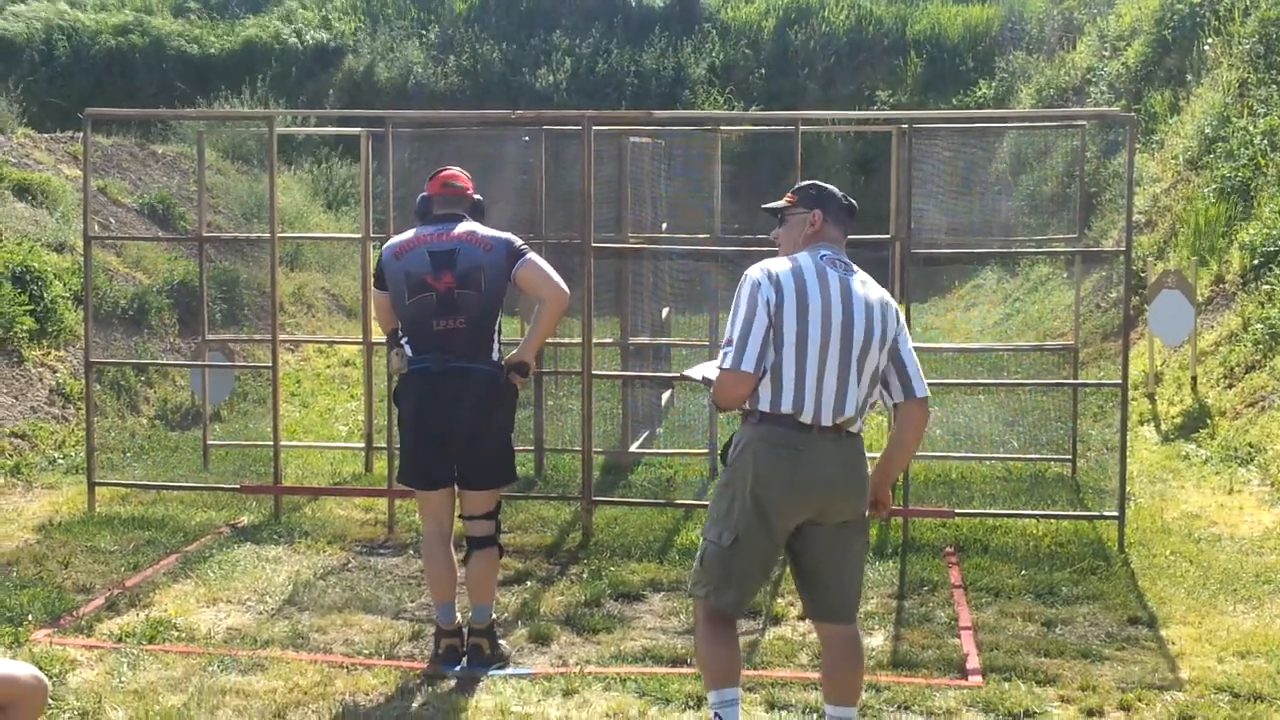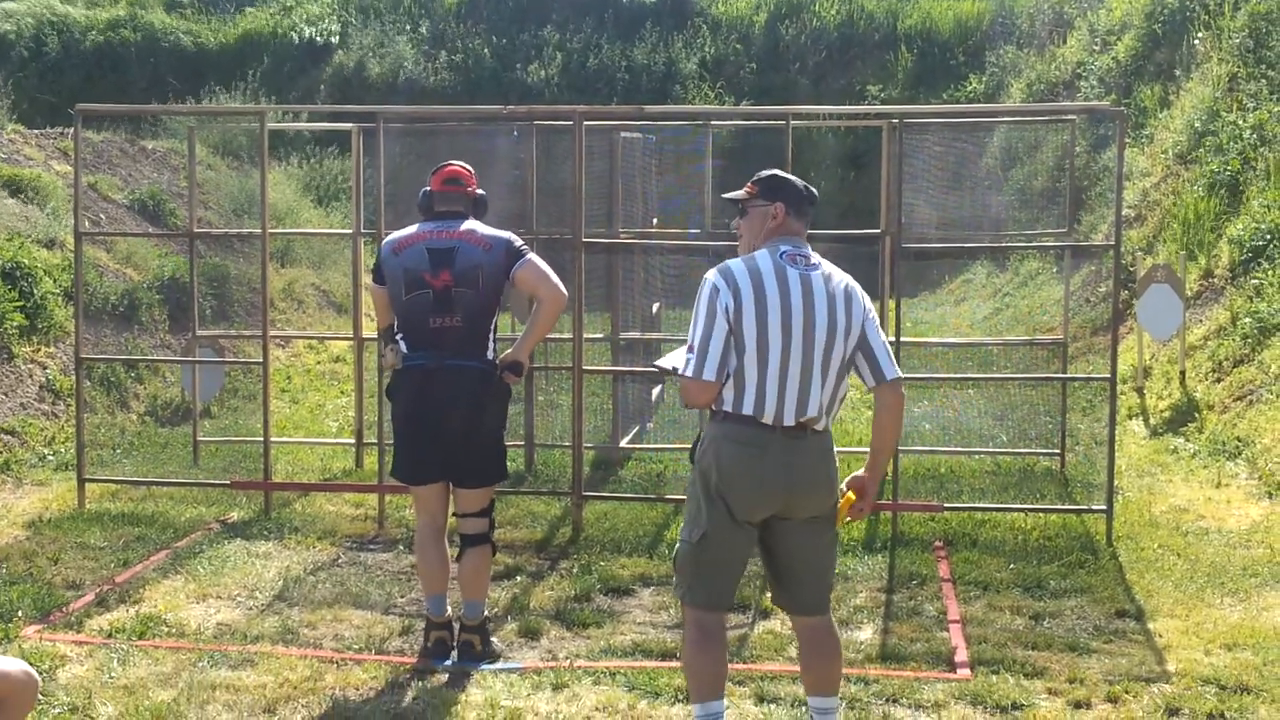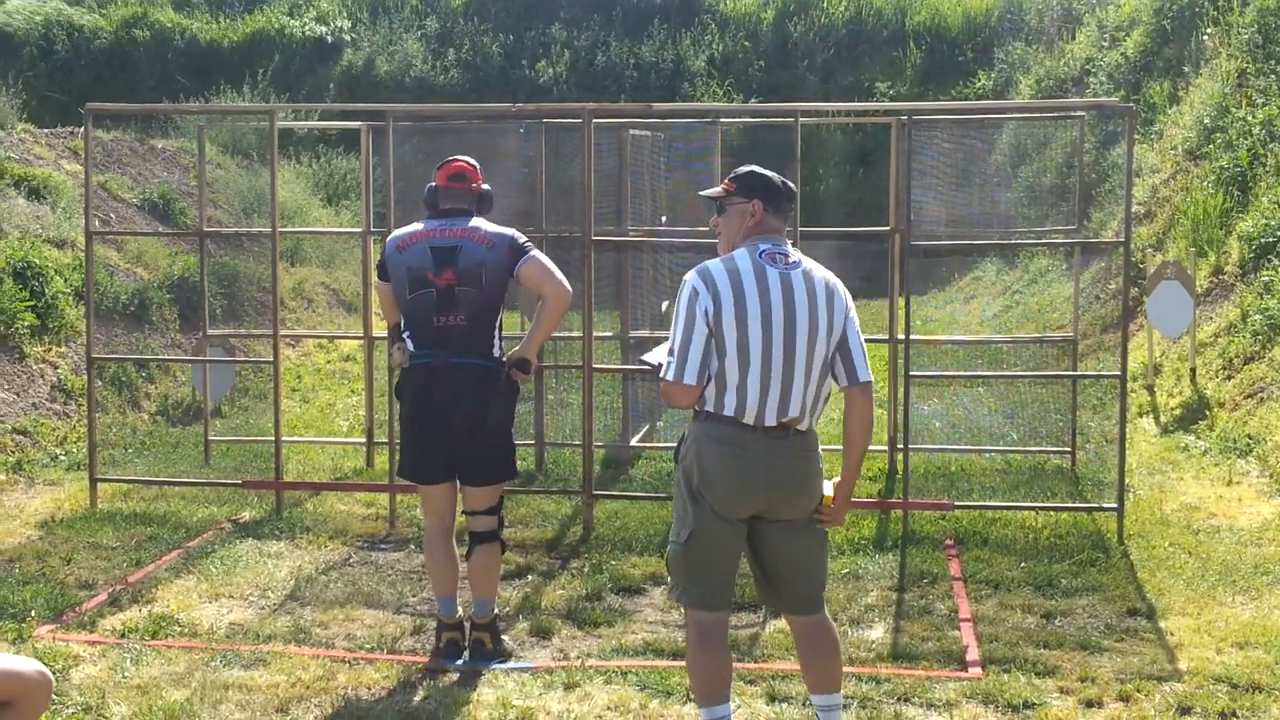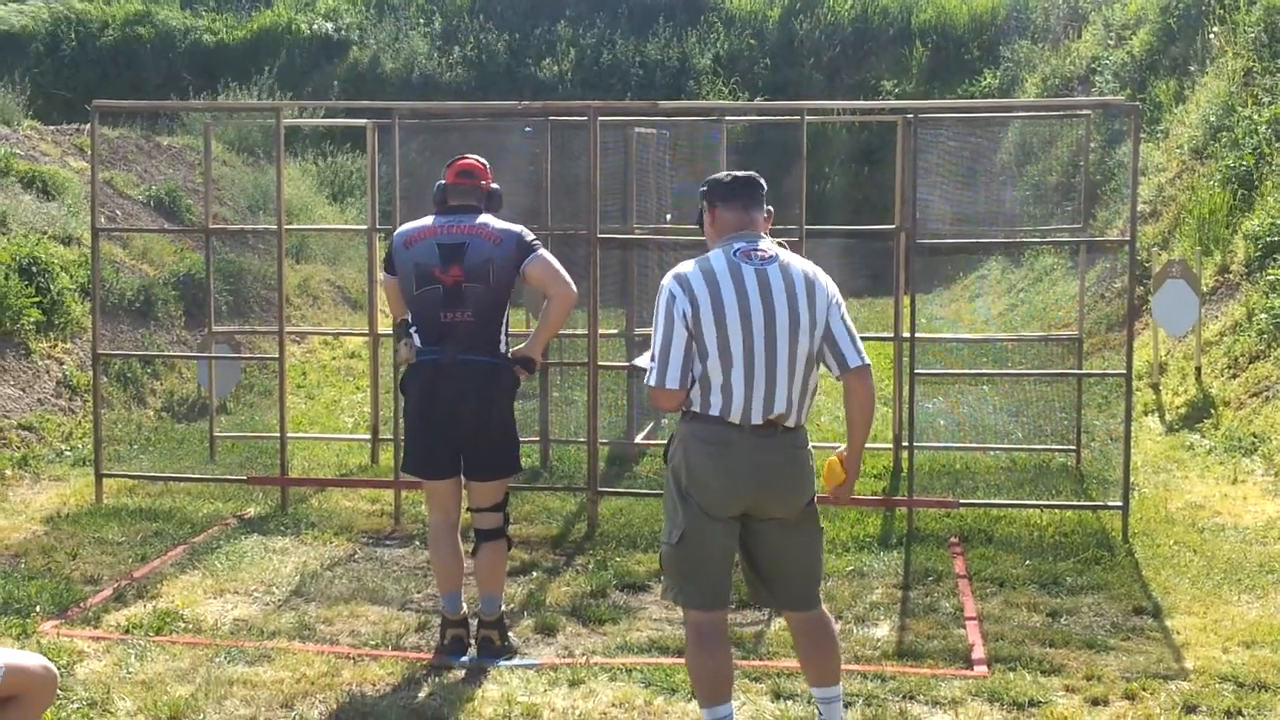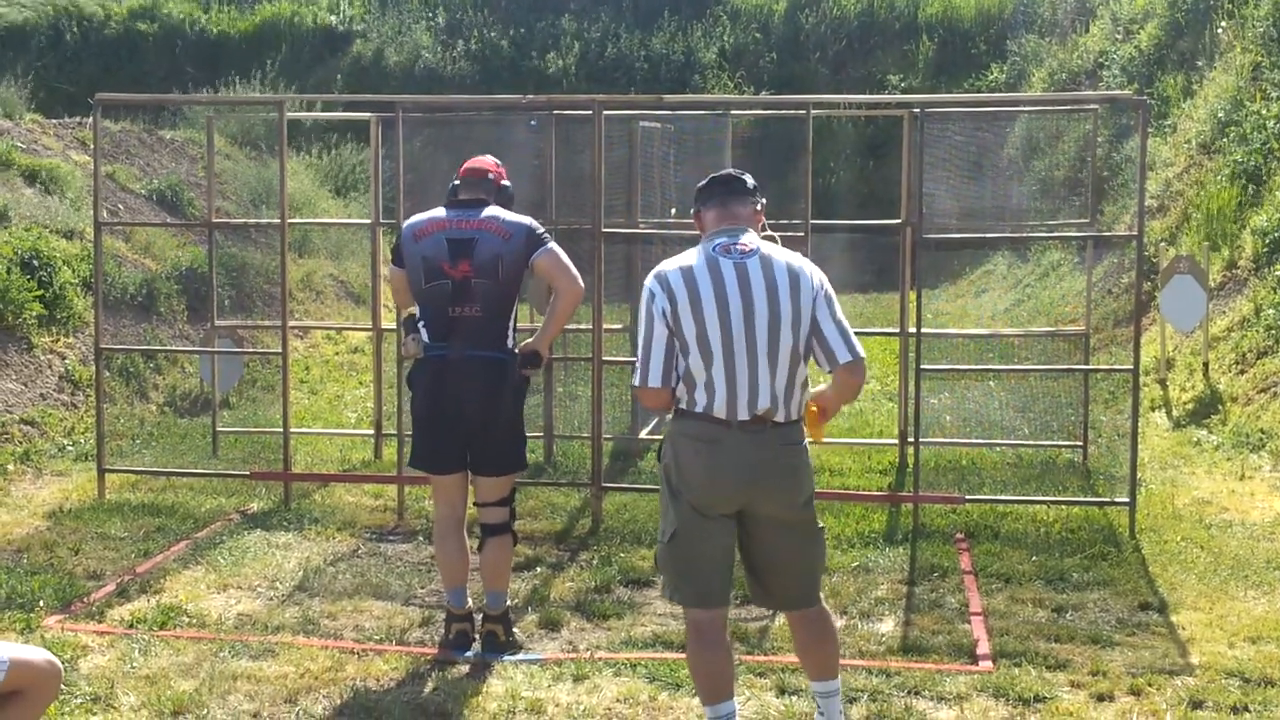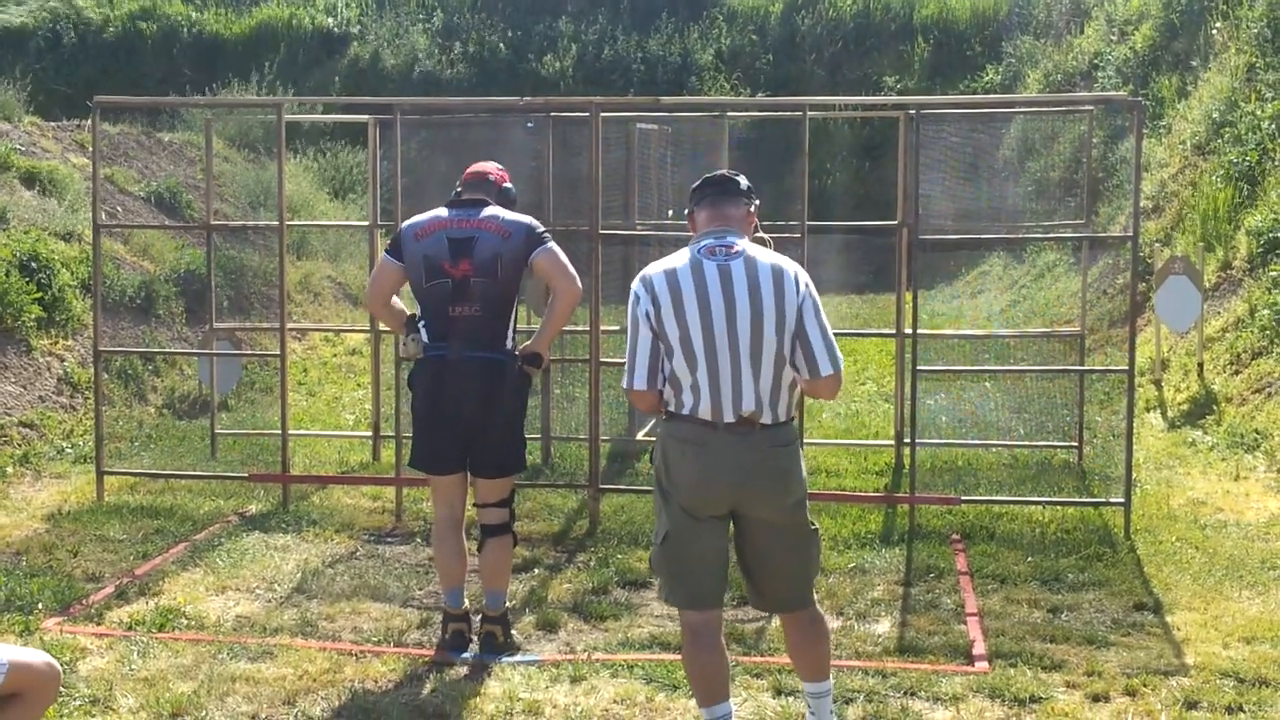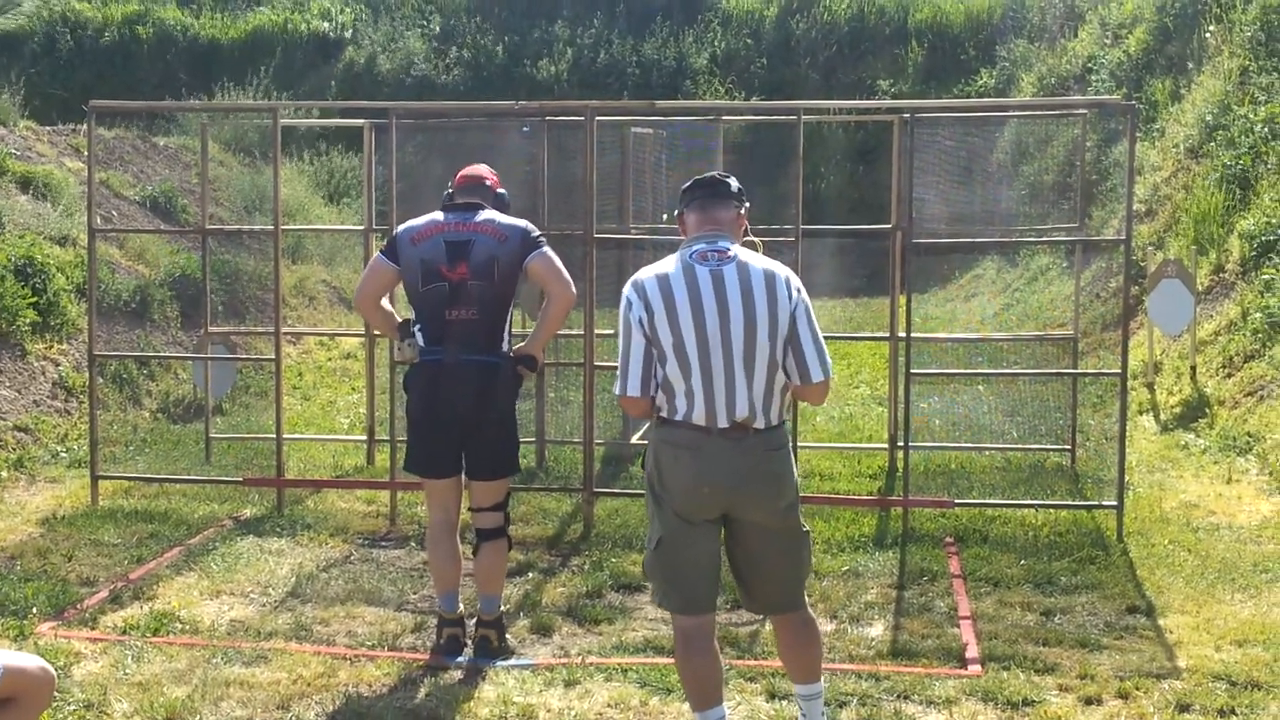
dt=0.3s
person 1, frame 1
left shoulder: (767, 278)
right shoulder: (878, 301)
left elbow: (734, 387)
right elbow: (915, 407)
left wrist: (715, 394)
right wrist: (883, 479)
left hip: (769, 456)
right hip: (842, 464)
left knee: (716, 605)
right knee: (837, 621)
person 1, frame 2
left shoulder: (728, 279)
right shoulder: (846, 291)
left elbow: (699, 391)
right elbow: (890, 392)
left wrist: (683, 387)
right wrist: (873, 474)
left hip: (735, 456)
right hip: (810, 460)
left knee: (703, 611)
right knee: (812, 613)
person 1, frame 3
left shoulder: (707, 281)
right shoulder: (828, 287)
left elbow: (681, 393)
right elbow: (860, 394)
left wrist: (668, 374)
right wrist: (847, 482)
left hip: (719, 456)
right hip: (794, 459)
left knee: (705, 612)
right knee: (807, 609)
person 1, frame 4
left shoulder: (685, 282)
right shoulder: (811, 280)
left elbow: (666, 397)
right elbow: (859, 378)
left wrist: (683, 378)
right wrist: (854, 457)
left hip: (708, 456)
right hip: (784, 455)
left knee: (704, 612)
right knee: (803, 604)
person 1, frame 5
left shoulder: (667, 279)
right shoulder: (801, 273)
left elbow: (653, 395)
right elbow: (850, 372)
right wrist: (825, 399)
left hip: (700, 452)
right hip: (780, 452)
left knee: (704, 611)
right knee: (802, 600)
person 1, frame 6
left shoulder: (654, 282)
right shoulder: (788, 275)
left elbow: (643, 397)
right elbow: (827, 384)
left hip: (691, 455)
right hip: (771, 454)
left knee: (699, 613)
right knee: (796, 600)
person 1, frame 7
left shoulder: (646, 287)
right shoulder: (779, 280)
left elbow: (635, 403)
right elbow: (815, 389)
left hip: (683, 460)
right hip: (762, 457)
left knee: (691, 617)
right knee: (788, 604)
person 2, frame 1
left shoulder: (393, 251)
right shoulder: (498, 244)
left elbow: (386, 322)
right elbow: (556, 293)
right wrist: (526, 353)
left hip: (420, 393)
right hip: (480, 391)
left knee: (435, 524)
right knee: (482, 522)
left ankle: (447, 636)
right ankle: (482, 636)
person 2, frame 2
left shoulder: (393, 246)
right shoulder: (498, 243)
left elbow: (383, 317)
right elbow: (554, 294)
right wrist: (520, 353)
left hip: (415, 390)
right hip: (474, 389)
left knee: (428, 519)
right knee: (475, 519)
left ankle: (437, 629)
right ankle: (473, 632)
person 2, frame 3
left shoulder: (397, 244)
right shoulder: (501, 240)
left elbow: (390, 313)
right elbow: (559, 291)
right wrist: (527, 352)
left hip: (422, 388)
right hip: (481, 387)
left knee: (437, 518)
right knee: (485, 518)
left ankle: (448, 629)
right ankle: (483, 631)
person 2, frame 4
left shoulder: (405, 238)
right shoulder: (510, 237)
left elbow: (397, 309)
right elbow: (564, 291)
right wrist: (532, 350)
left hip: (427, 384)
right hip: (486, 382)
left knee: (442, 514)
right knee: (490, 514)
left ankle: (453, 626)
right ankle: (491, 628)
person 2, frame 5
left shoulder: (414, 230)
right shoulder: (519, 228)
left elbow: (401, 297)
right elbow: (571, 286)
right wrist: (541, 344)
left hip: (435, 378)
right hip: (495, 378)
left knee: (447, 508)
right knee: (497, 508)
left ankle: (458, 620)
right ankle: (495, 622)
person 2, frame 6
left shoulder: (414, 229)
right shoulder: (519, 228)
left elbow: (375, 298)
right elbow: (569, 286)
right wrist: (539, 346)
left hip: (435, 379)
right hip: (494, 379)
left knee: (446, 509)
right knee: (496, 510)
left ankle: (454, 621)
right ankle: (494, 623)
person 2, frame 7
left shoulder: (410, 233)
right shoulder: (515, 231)
left elbow: (365, 298)
right elbow: (563, 291)
right wrist: (532, 349)
left hip: (430, 382)
right hip: (489, 381)
left knee: (441, 514)
right knee: (491, 514)
left ankle: (449, 625)
right ankle: (488, 627)
